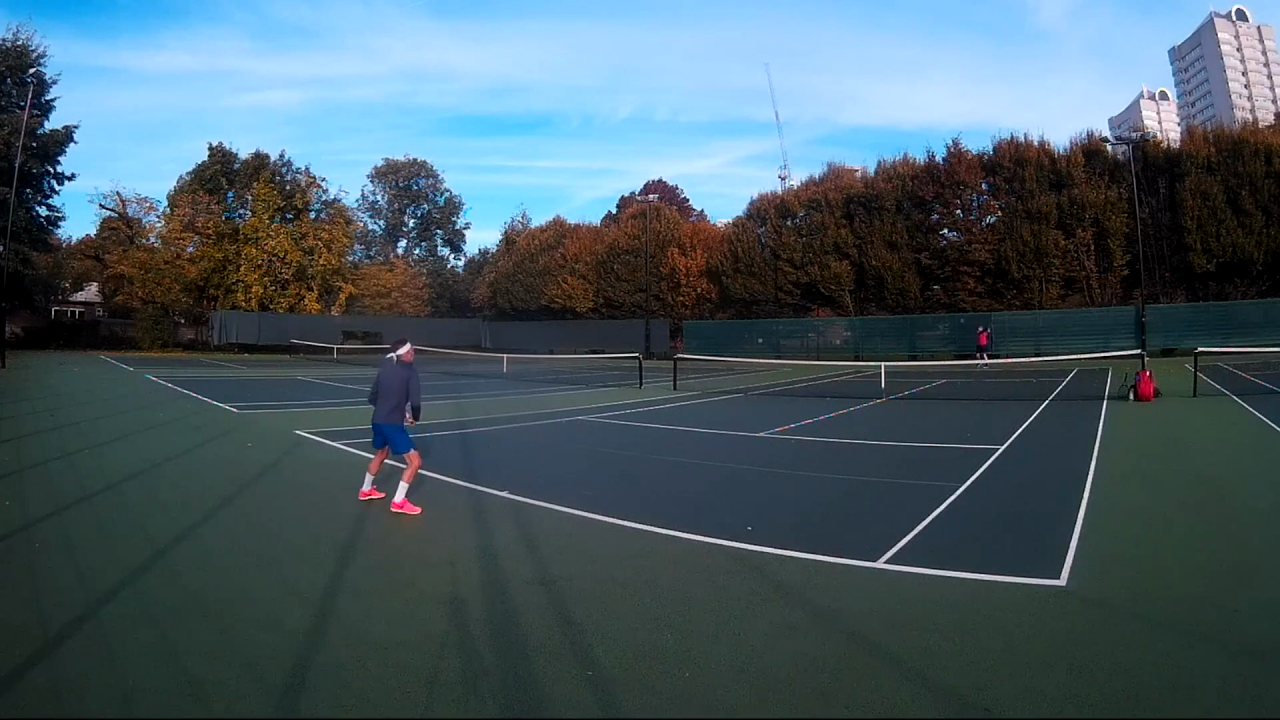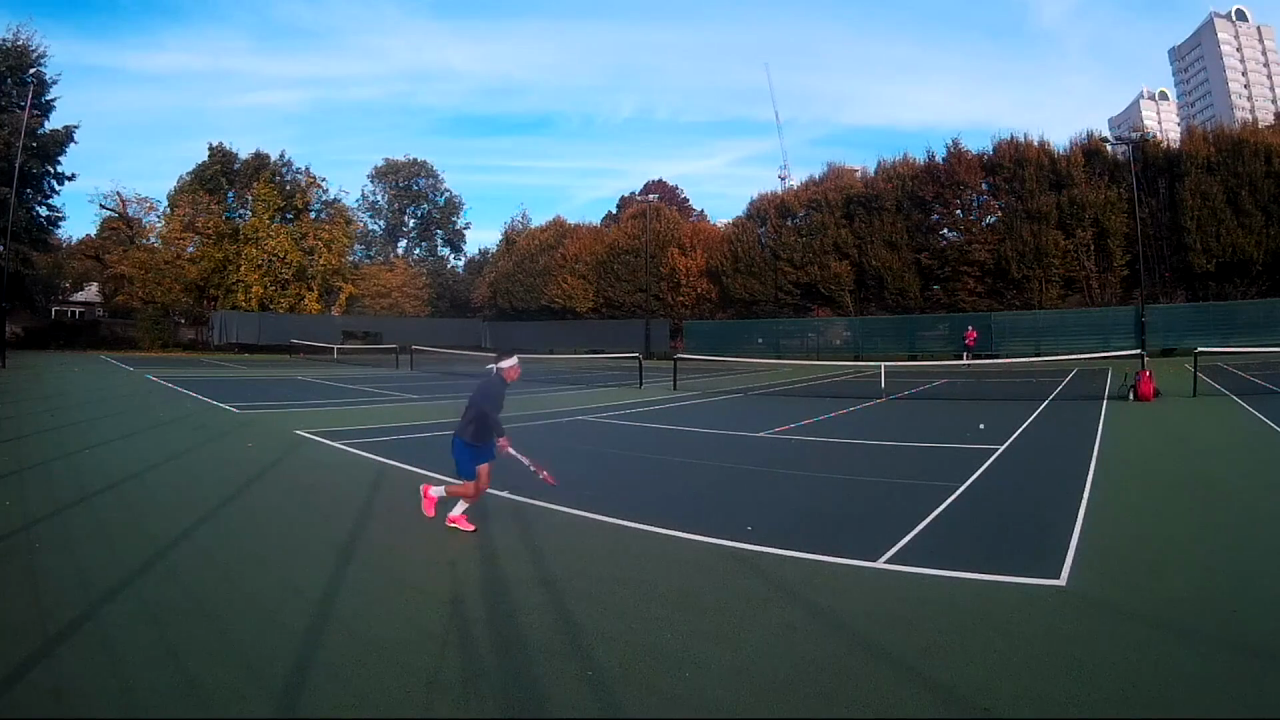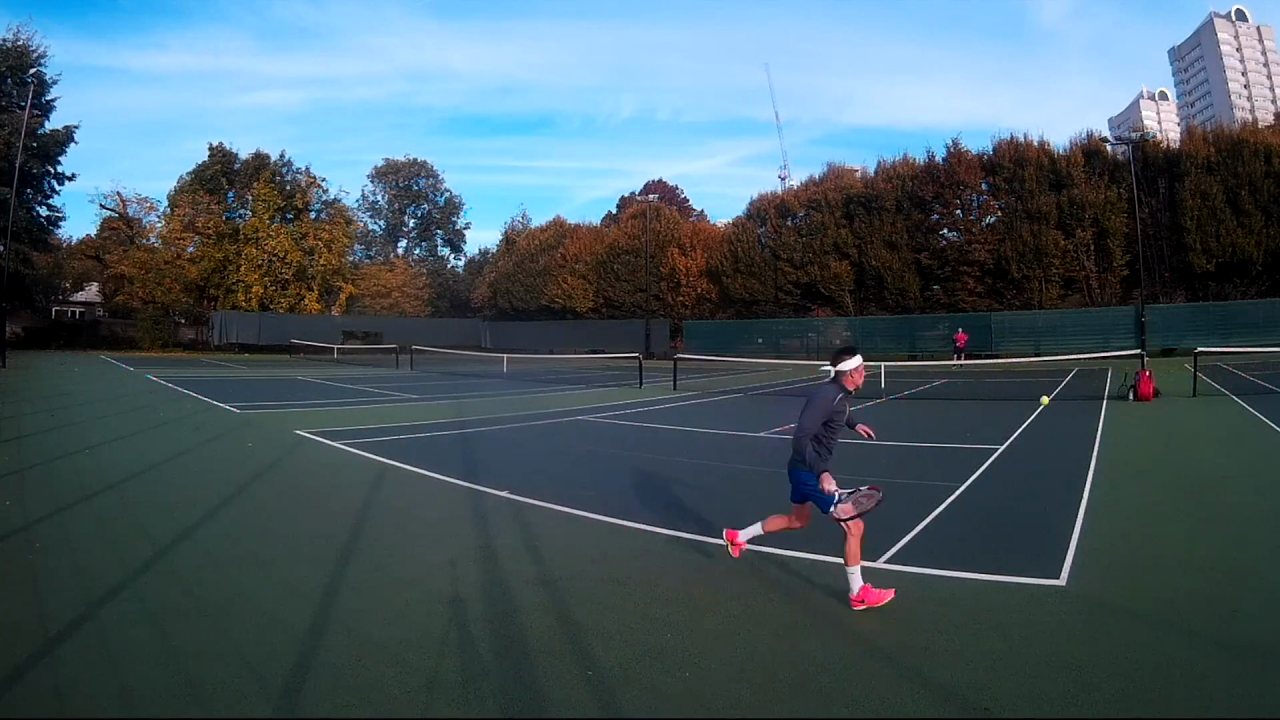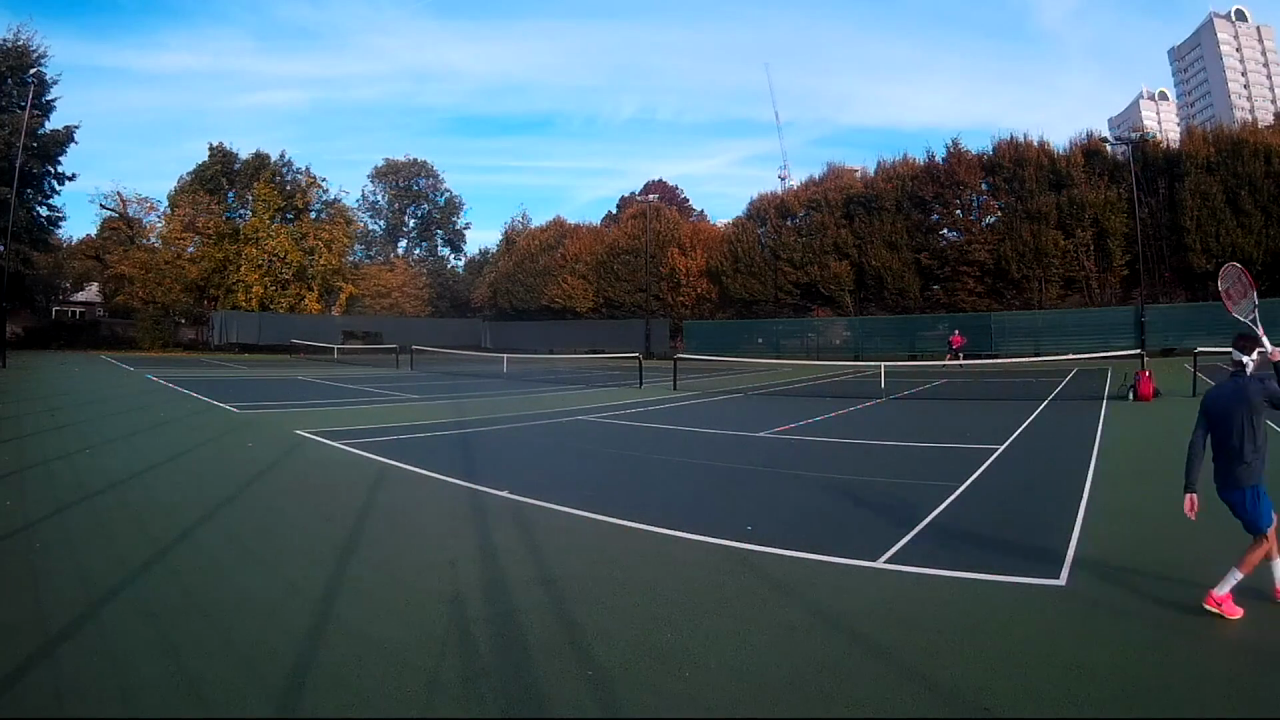
dt=0.7s
person 1, frame 1
left shoulder: (384, 371)
right shoulder: (410, 373)
left elbow: (372, 398)
right elbow: (415, 402)
right wrist: (415, 417)
left hip: (377, 422)
right hip: (392, 424)
left knee: (380, 455)
right knee: (415, 462)
left ankle: (366, 490)
right ankle: (399, 501)
person 1, frame 2
left shoulder: (496, 384)
right shoulder: (493, 385)
right elbow: (486, 408)
left wrist: (497, 435)
right wrist: (501, 435)
left hip: (481, 440)
right hip: (465, 441)
left knee: (482, 484)
right knee: (470, 490)
left ankle: (455, 516)
right ankle: (431, 492)
person 1, frame 3
left shoulder: (841, 394)
right shoulder: (827, 398)
right elbow: (801, 437)
left wrist: (854, 424)
right wrist: (823, 472)
left hip: (808, 470)
right hip: (807, 472)
left knee: (797, 520)
right knee: (855, 527)
left ankle: (738, 536)
right ankle: (858, 592)
person 1, frame 4
left shoulder: (1212, 396)
left elbow: (1196, 444)
left wrist: (1190, 488)
left hip: (1227, 484)
right hip: (1246, 482)
right ankle: (1218, 596)
